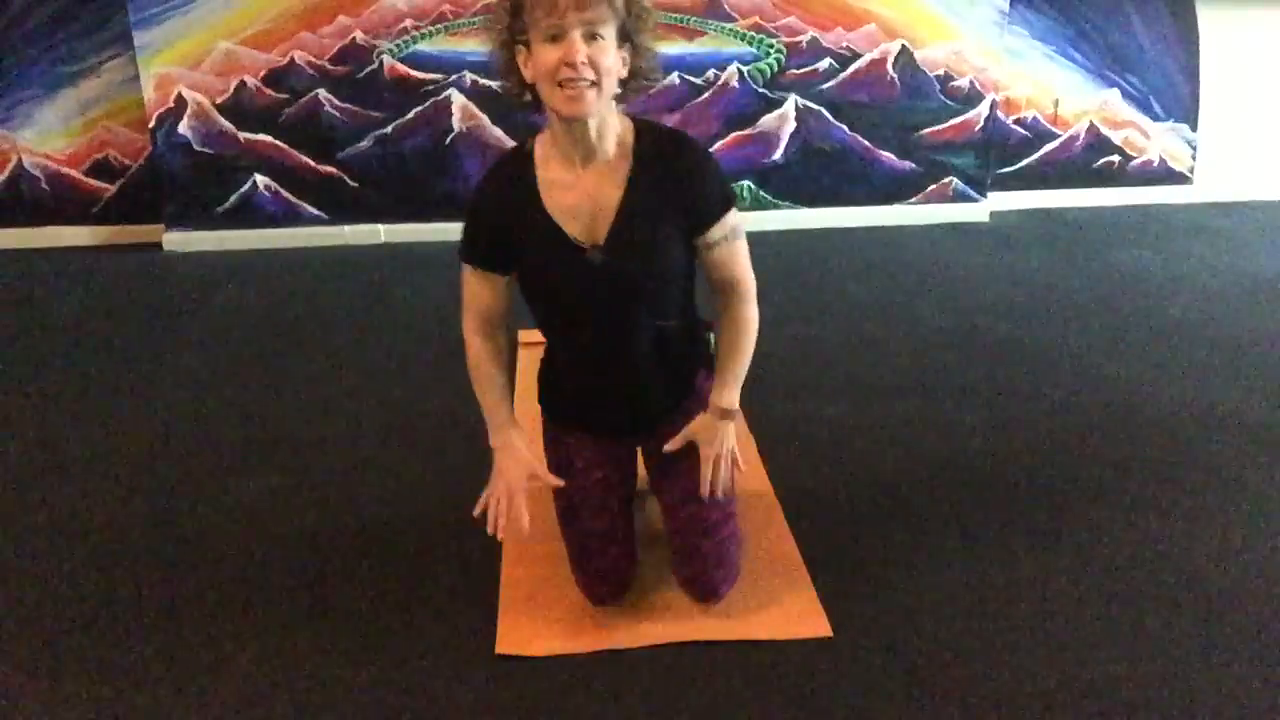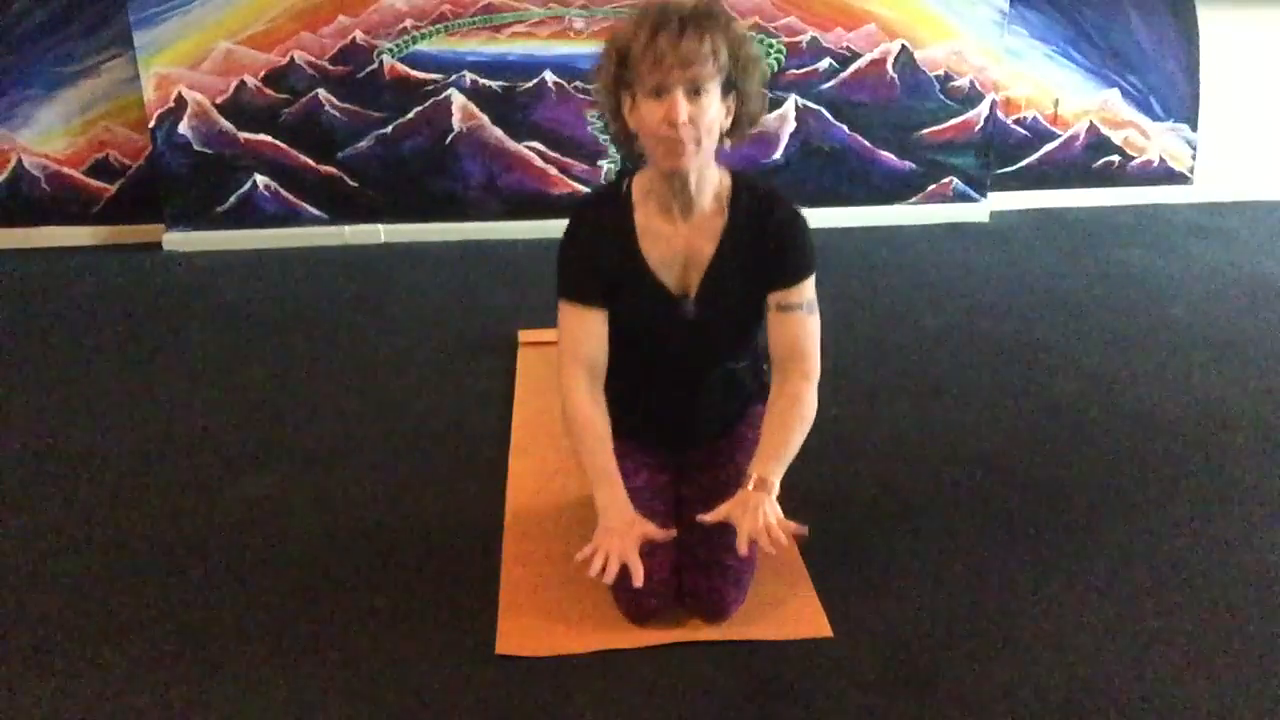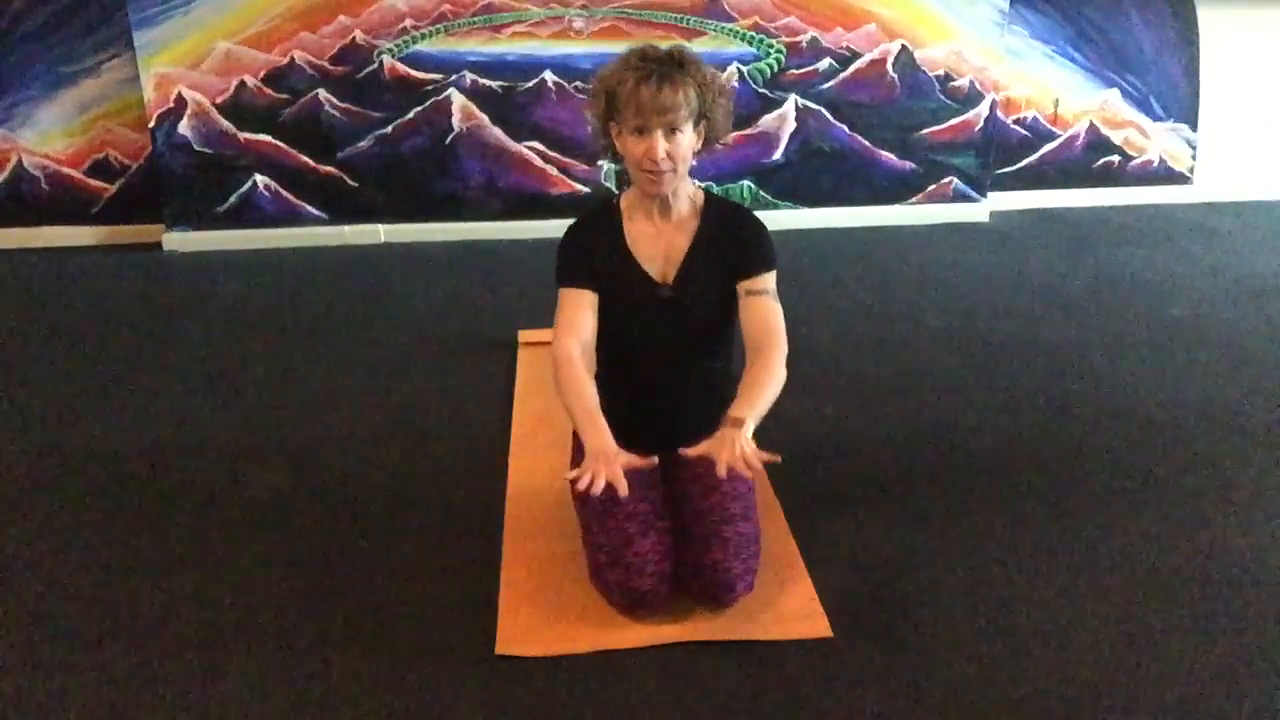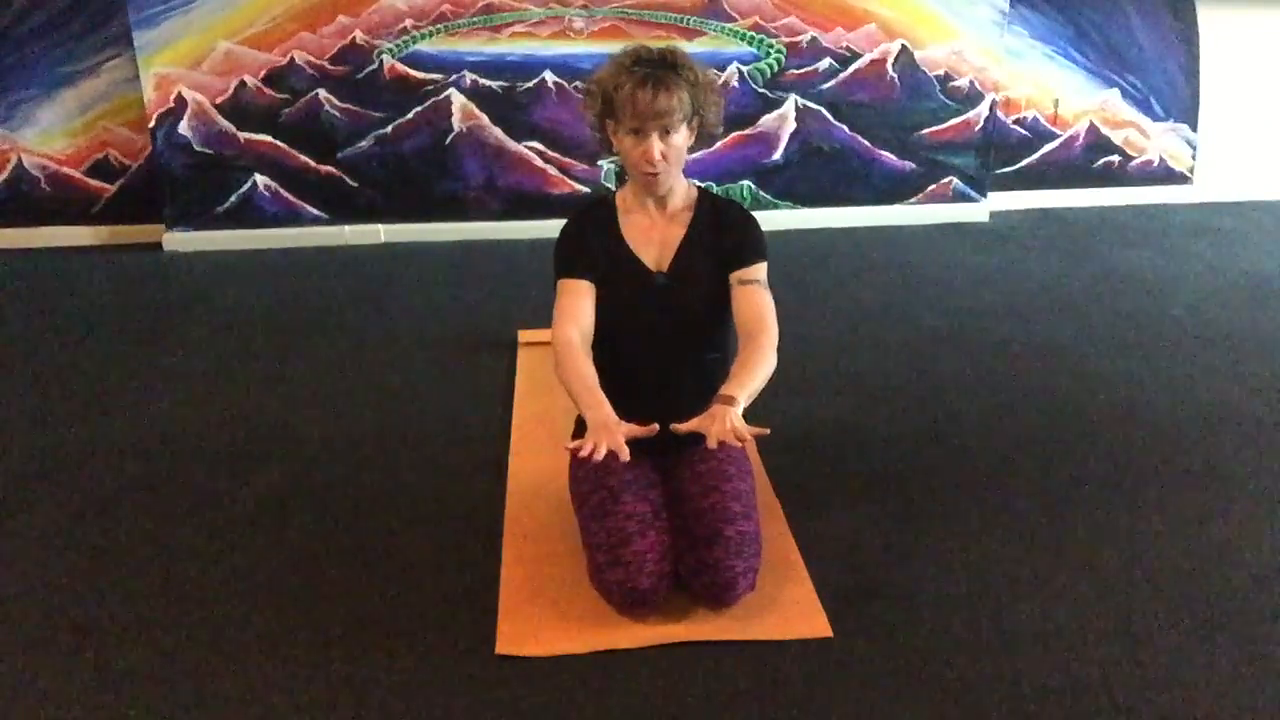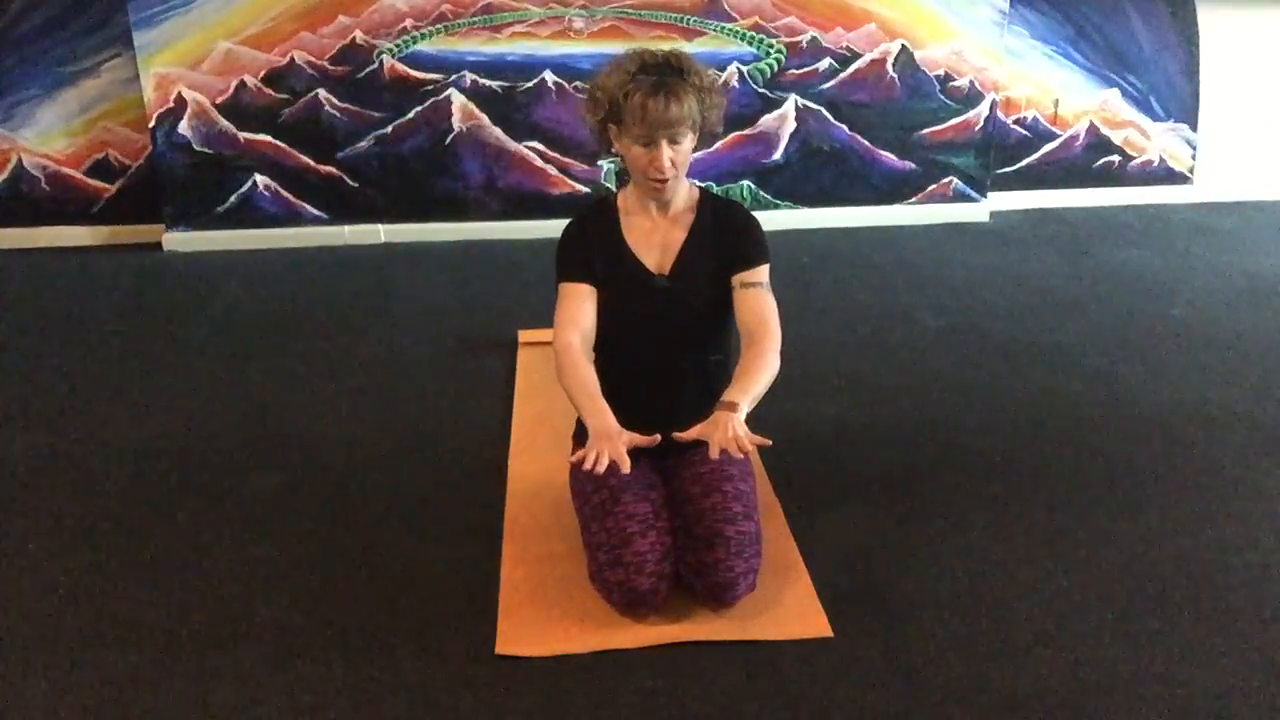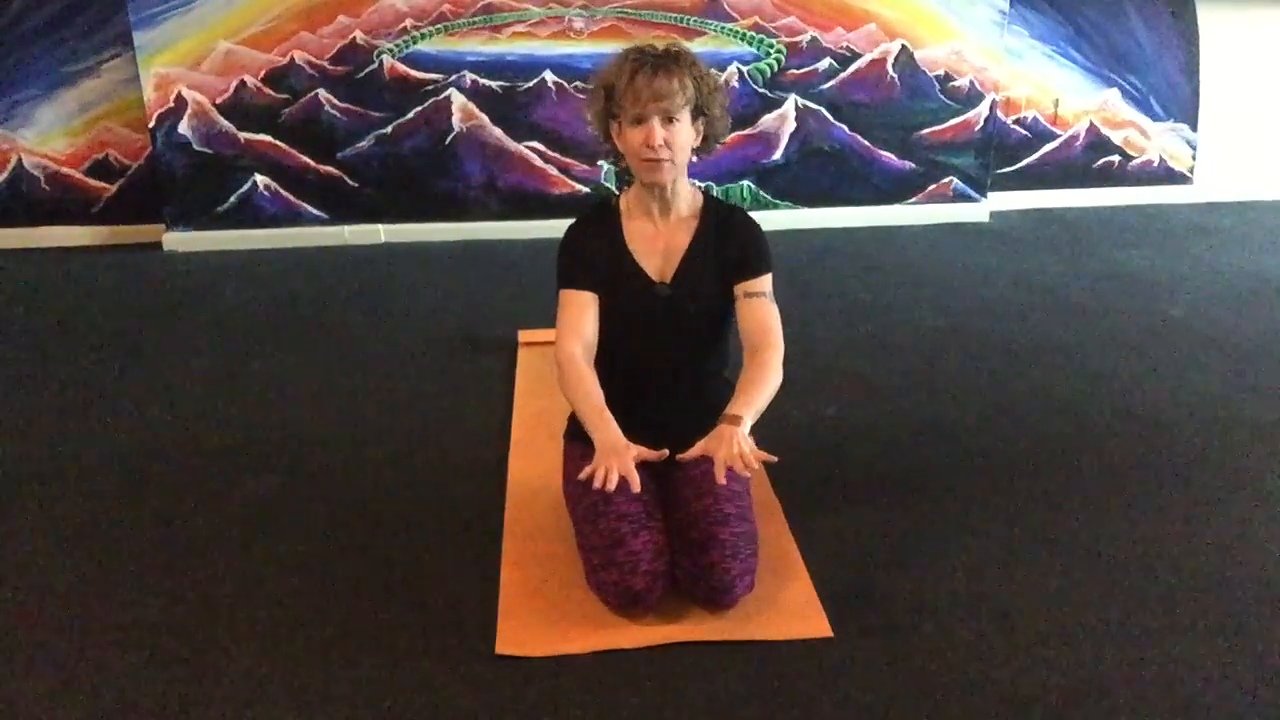
dt=0.7s
person 1, frame 1
left shoulder: (682, 165)
right shoulder: (502, 192)
left elbow: (738, 294)
right elbow: (483, 330)
left wrist: (722, 407)
right wrist: (506, 440)
left hip: (681, 396)
right hip: (579, 416)
left knee: (710, 581)
right knee: (604, 586)
left ankle: (667, 493)
right ankle: (625, 486)
person 1, frame 2
left shoulder: (773, 223)
right shoulder: (595, 227)
left elbow: (798, 376)
right elbow: (582, 379)
left wrist: (761, 487)
right wrist: (612, 505)
left hip: (729, 424)
right hip: (634, 429)
left knee: (716, 599)
right knee: (645, 597)
left ankle: (693, 497)
right ankle: (657, 501)
person 1, frame 3
left shoulder: (738, 231)
right shoulder: (589, 236)
left elbow: (770, 351)
right elbow: (571, 351)
left wrist: (737, 426)
right wrist: (598, 440)
left hip: (707, 435)
right hip: (620, 436)
left knee: (724, 582)
right knee: (637, 589)
left ankle: (679, 500)
right ankle: (643, 495)
person 1, frame 4
left shoulder: (731, 225)
right shoulder: (586, 230)
left elbow: (762, 338)
right elbow: (571, 339)
left wrist: (728, 404)
right wrist: (600, 417)
left hip: (703, 432)
right hip: (618, 432)
left knee: (725, 581)
right knee: (636, 587)
left ankle: (678, 496)
right ankle: (647, 495)
person 1, frame 5
left shoulder: (733, 225)
right shoulder: (588, 231)
left elbow: (765, 340)
right elbow: (571, 343)
left wrist: (731, 410)
right wrist: (602, 424)
left hip: (705, 431)
right hip: (617, 433)
left knee: (726, 583)
right knee: (636, 588)
left ankle: (677, 500)
right ankle: (646, 498)
person 1, frame 6
left shoulder: (735, 233)
right shoulder: (589, 235)
left elbow: (766, 351)
right elbow: (573, 352)
left wrist: (734, 425)
right wrist: (608, 439)
left hip: (701, 433)
right hip: (610, 434)
left knee: (722, 585)
right knee: (631, 589)
left ankle: (675, 500)
right ankle: (642, 499)
